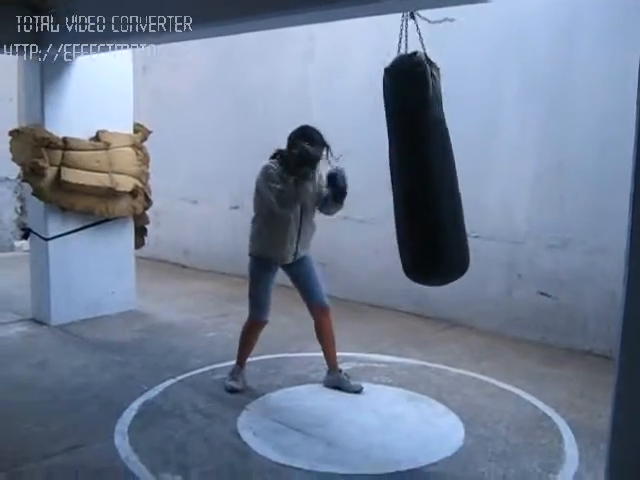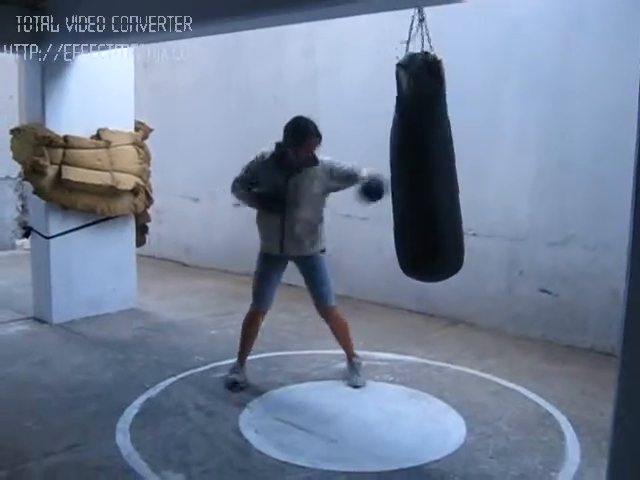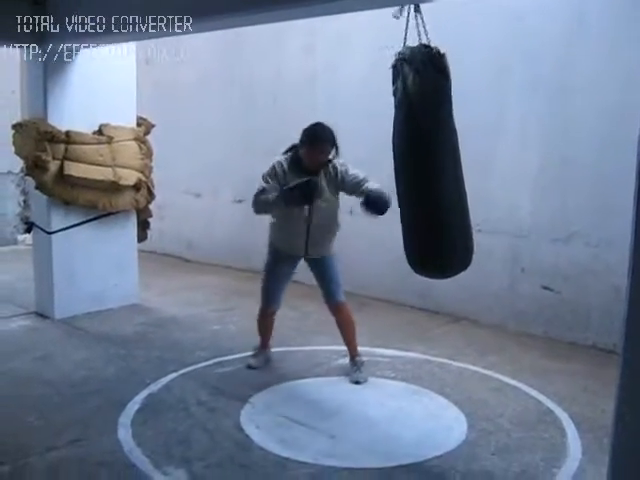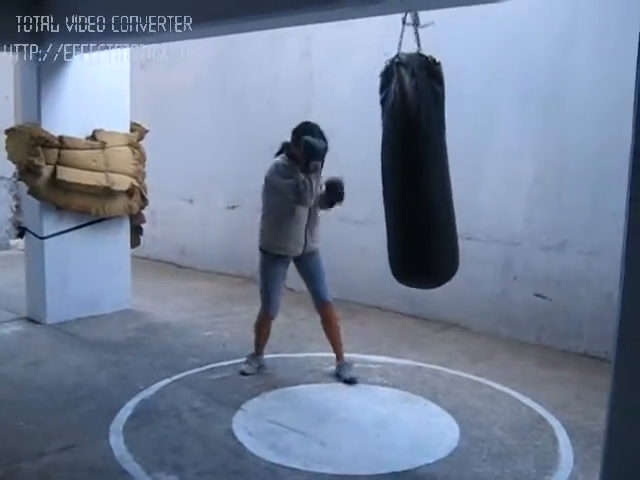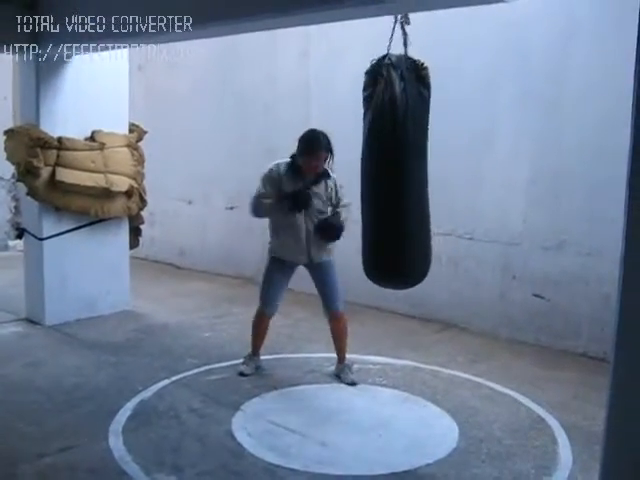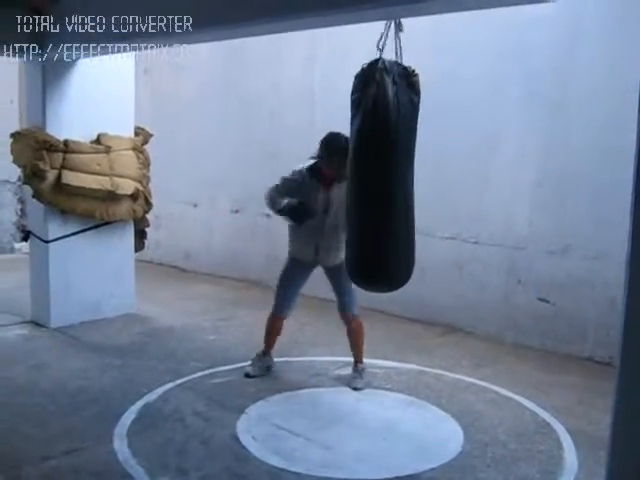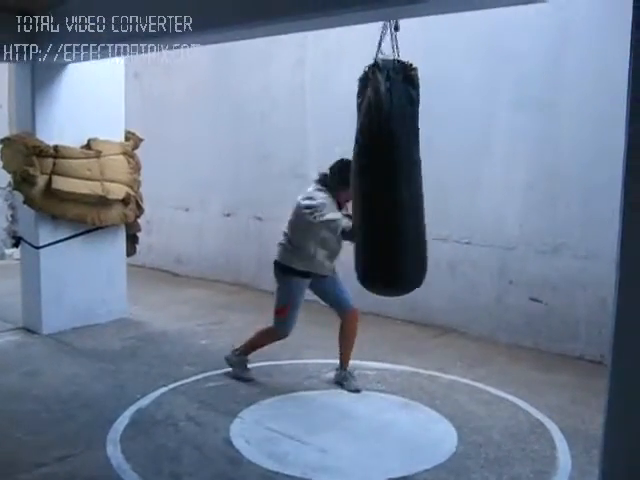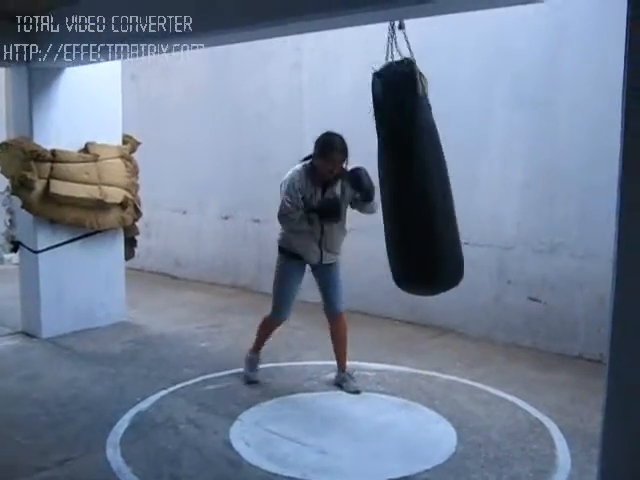
dt=0.3s
person 1, frame 1
left shoulder: (311, 174)
right shoulder: (270, 171)
left elbow: (328, 207)
right elbow: (284, 205)
left wrist: (337, 191)
right wrist: (300, 177)
left hip: (298, 252)
right hip: (265, 253)
left knee: (321, 309)
right knee: (258, 319)
left ankle: (334, 373)
right ankle: (238, 369)
person 1, frame 2
left shoulder: (322, 168)
right shoulder: (265, 162)
left elbow: (354, 174)
right elbow: (238, 187)
left wrist: (368, 179)
right wrist: (257, 198)
left hip: (309, 249)
right hip: (272, 248)
left knee: (328, 309)
right knee: (258, 309)
left ankle: (353, 361)
right ankle: (239, 365)
person 1, frame 3
left shoulder: (336, 169)
right shoulder: (281, 168)
left elbow: (361, 183)
right elbow: (259, 204)
left wrist: (373, 195)
right wrist: (289, 198)
left hip: (321, 247)
right hip: (284, 247)
left knee: (338, 304)
right knee: (268, 306)
left ankle: (356, 359)
right ankle: (263, 348)
person 1, frame 4
left shoulder: (310, 166)
right shoulder: (279, 168)
left elbow: (317, 199)
right elbow: (302, 196)
left wrist: (331, 194)
right wrist: (311, 164)
left hip: (307, 246)
right hip: (275, 248)
left knee: (325, 304)
right knee: (268, 311)
left ankle: (341, 362)
right ankle: (257, 356)
person 1, frame 5
left shoulder: (329, 180)
right shoulder: (278, 173)
left elbow: (339, 207)
right elbow: (257, 207)
left wrist: (337, 220)
right wrist: (286, 203)
left hip: (319, 254)
right hip: (283, 254)
left knee: (336, 311)
right knee: (265, 310)
left ankle: (342, 363)
right ankle: (254, 356)
person 1, frame 6
left shoulder: (349, 182)
right shoulder: (302, 177)
right elbow: (273, 196)
right wrist: (287, 207)
left hip: (337, 256)
right hip: (302, 254)
left knee: (350, 315)
right knee: (280, 310)
left ankle: (358, 367)
right ankle: (265, 357)
person 1, frame 7
left shoulder: (330, 199)
right shoulder: (318, 199)
right elbow: (331, 220)
left wrist: (345, 225)
right wrist: (355, 230)
left hip: (321, 269)
right hip: (293, 269)
left knee: (350, 315)
right knee: (282, 329)
left ankle: (343, 371)
right ankle: (237, 356)
person 1, frame 8
left shoulder: (345, 180)
right shoulder: (297, 177)
left elbow: (369, 208)
right elbow: (286, 219)
left wrist: (366, 191)
right wrist: (314, 212)
left hip: (328, 255)
right hip: (293, 252)
left knee: (336, 314)
right knee: (279, 314)
left ankle: (342, 372)
right ankle: (254, 355)
